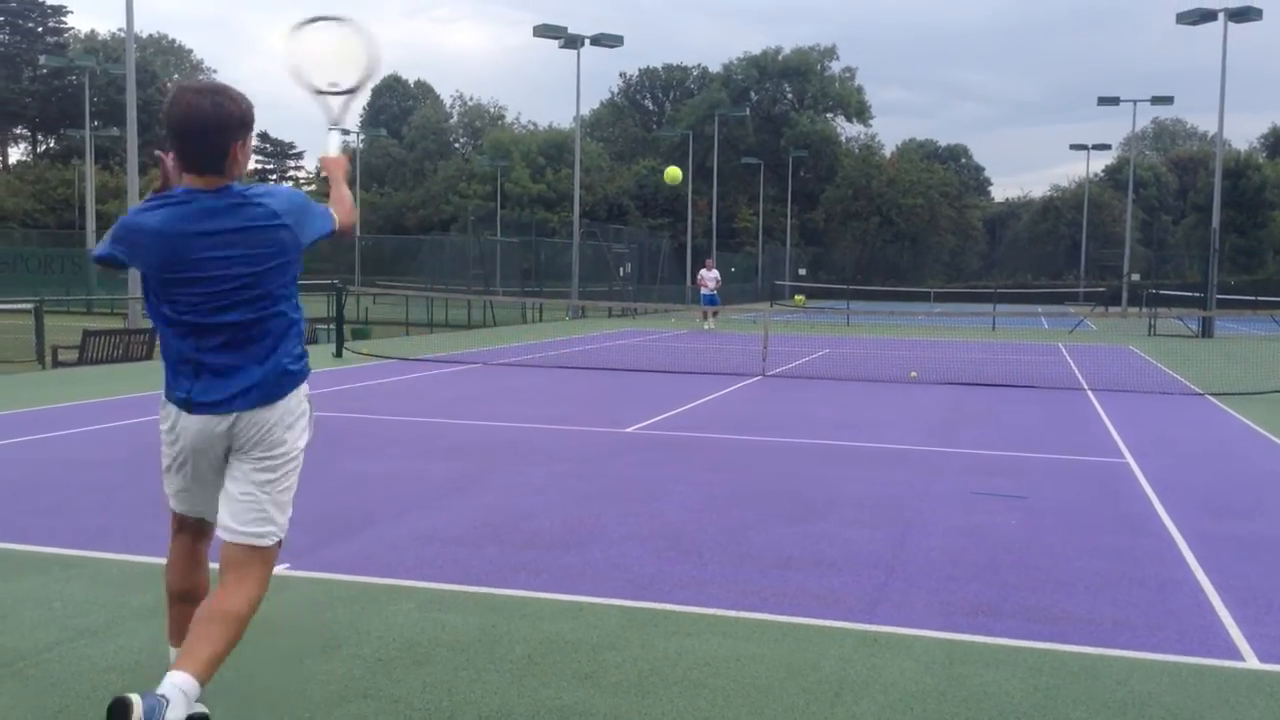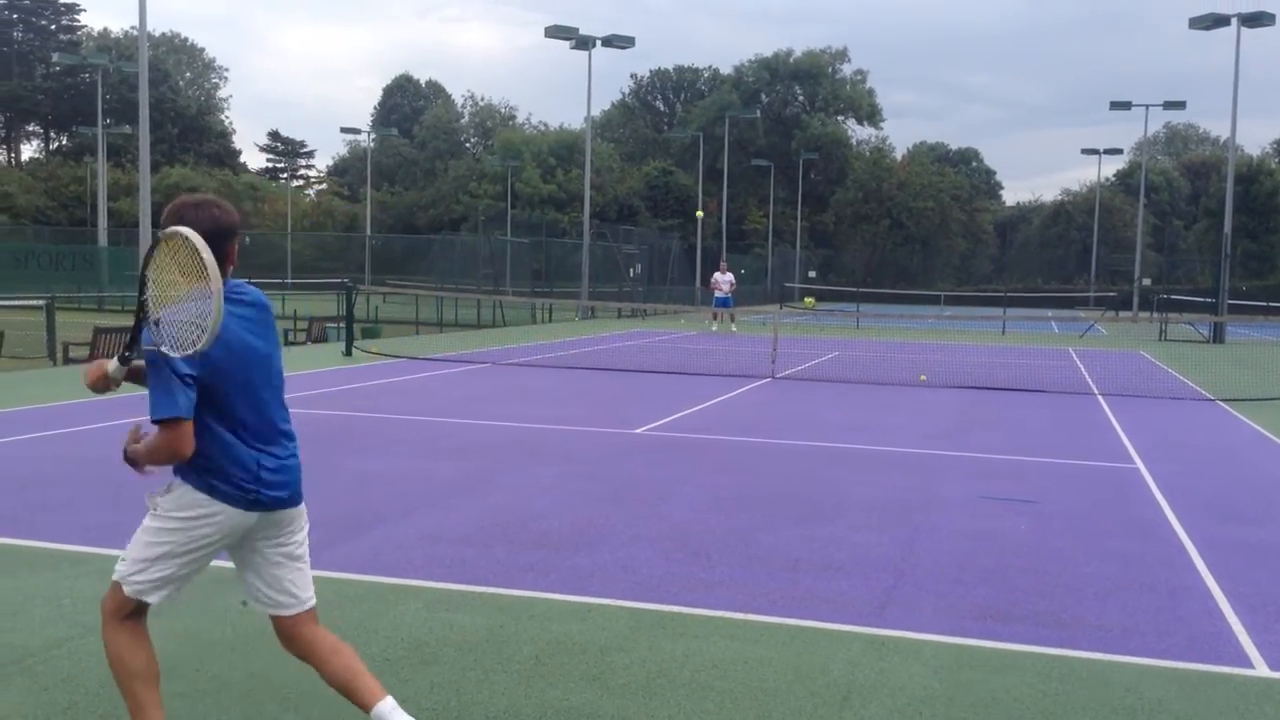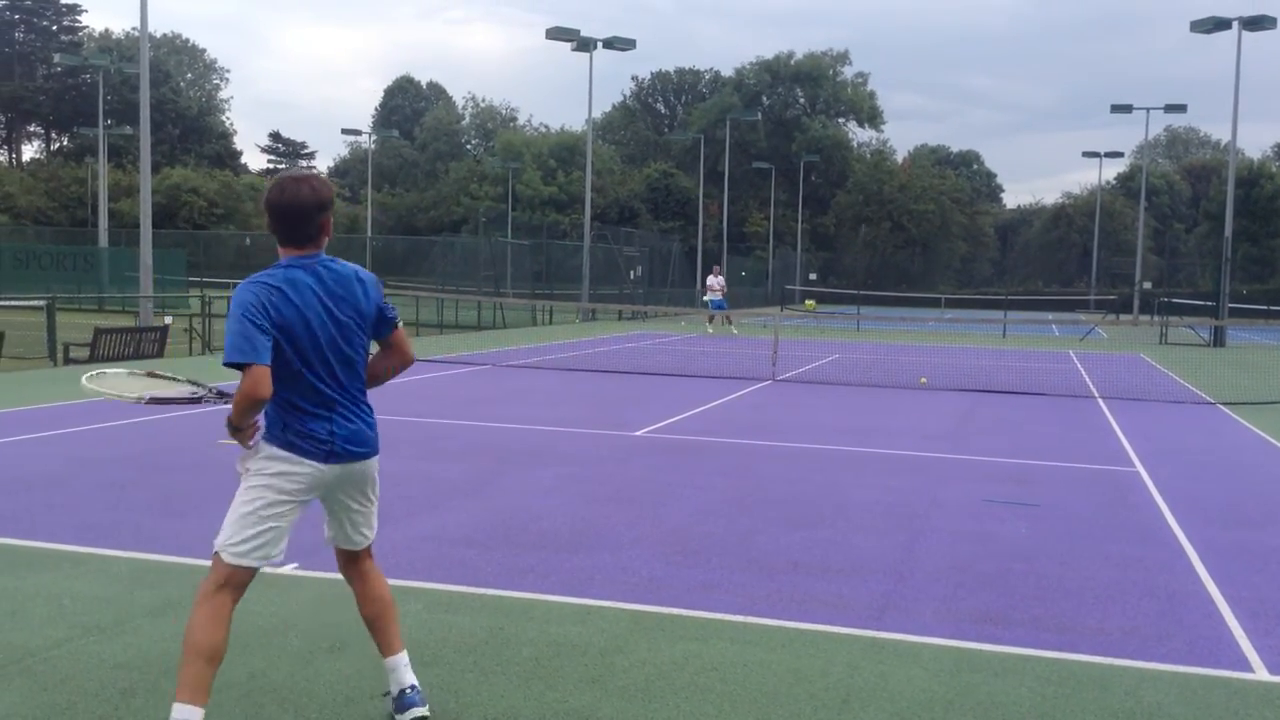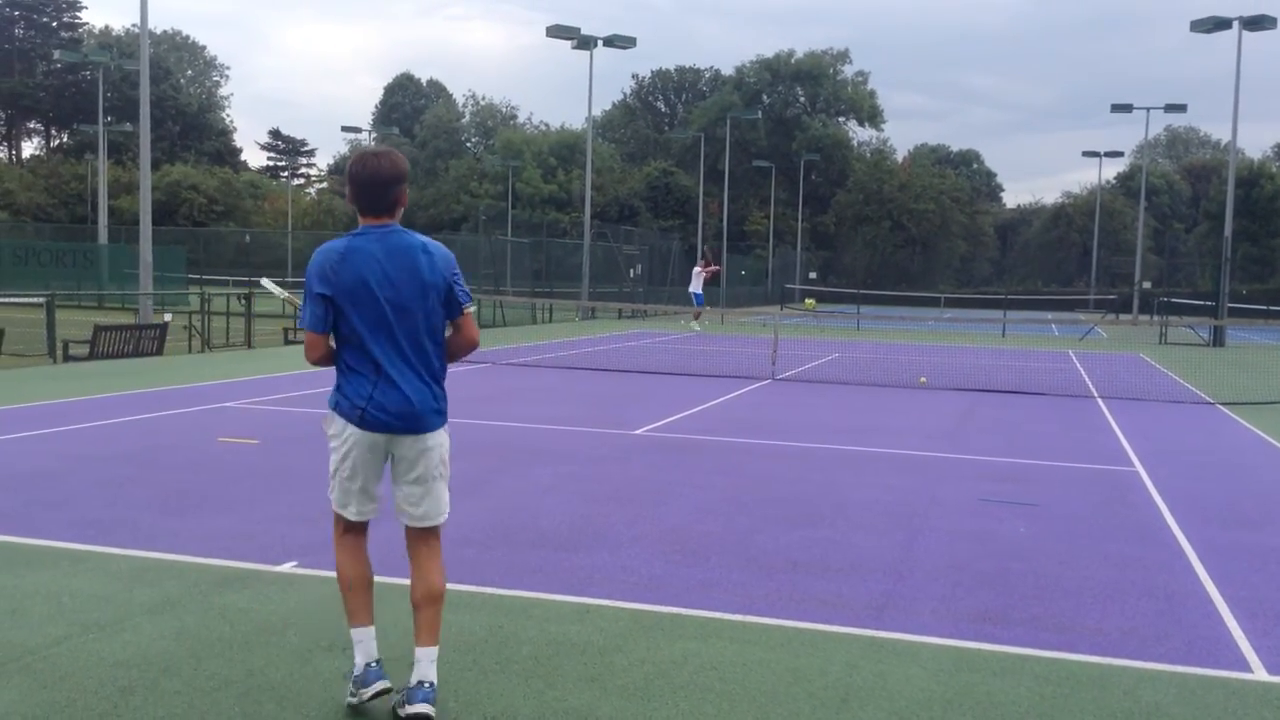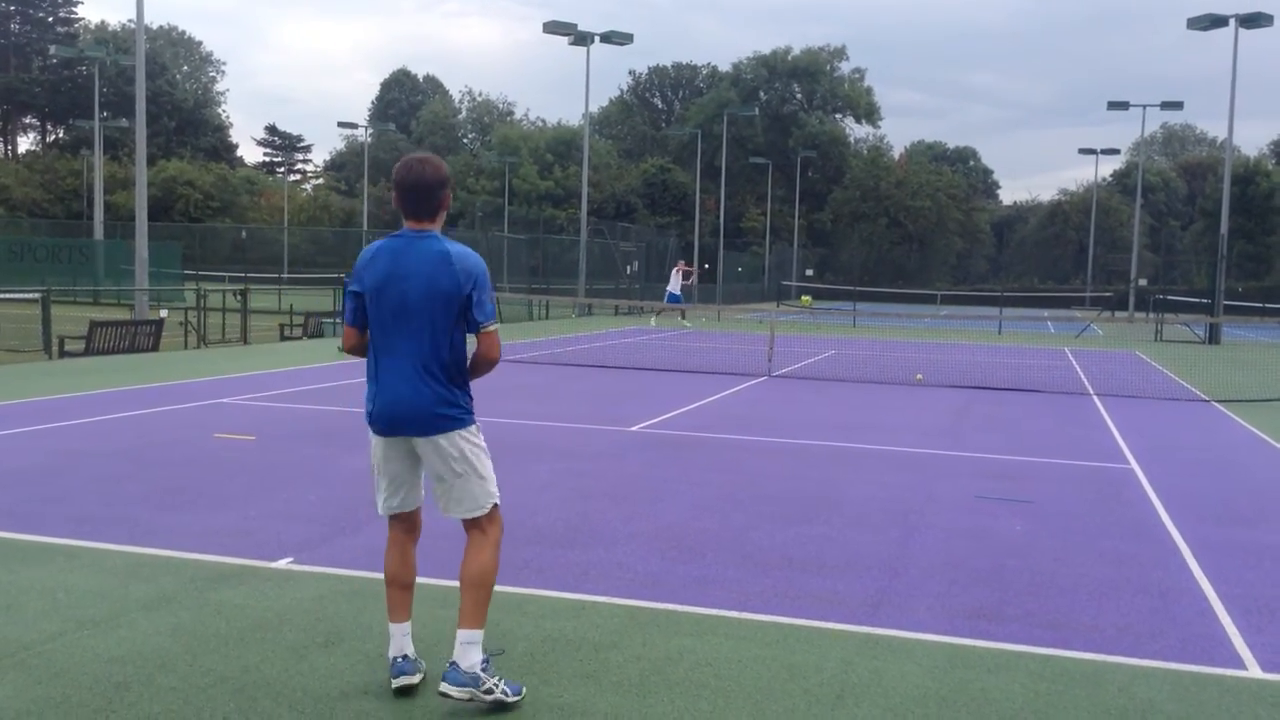
dt=0.3s
person 1, frame 1
left shoulder: (146, 227)
right shoulder: (282, 209)
left elbow: (110, 254)
right elbow: (342, 218)
right wrist: (338, 174)
left hip: (195, 409)
right hip: (275, 406)
left knee: (190, 535)
right knee: (247, 570)
person 1, frame 2
right shoulder: (254, 302)
left elbow: (180, 445)
left wrist: (137, 452)
right wrist: (124, 370)
left hip: (209, 496)
right hip: (279, 493)
left knee: (120, 613)
right knee: (300, 631)
person 1, frame 3
left shoulder: (257, 295)
right shoulder: (362, 282)
left elbow: (256, 390)
right elbow: (400, 357)
left wrist: (238, 422)
left hip: (291, 454)
right hip: (357, 449)
left knee: (220, 588)
right knee: (359, 560)
person 1, frame 4
left shoulder: (328, 260)
right shoulder: (436, 256)
left elbow: (316, 352)
right elbow: (467, 338)
left hip: (358, 415)
right hip: (423, 417)
left knee: (350, 533)
right knee: (425, 544)
left ankle: (367, 665)
person 1, frame 5
left shoulder: (369, 259)
right shoulder: (466, 265)
left elbow: (352, 343)
right elbow: (491, 352)
left hip: (385, 416)
right hip: (444, 418)
left knee: (403, 526)
right knee: (486, 527)
left ankle: (400, 656)
right ankle: (469, 667)
